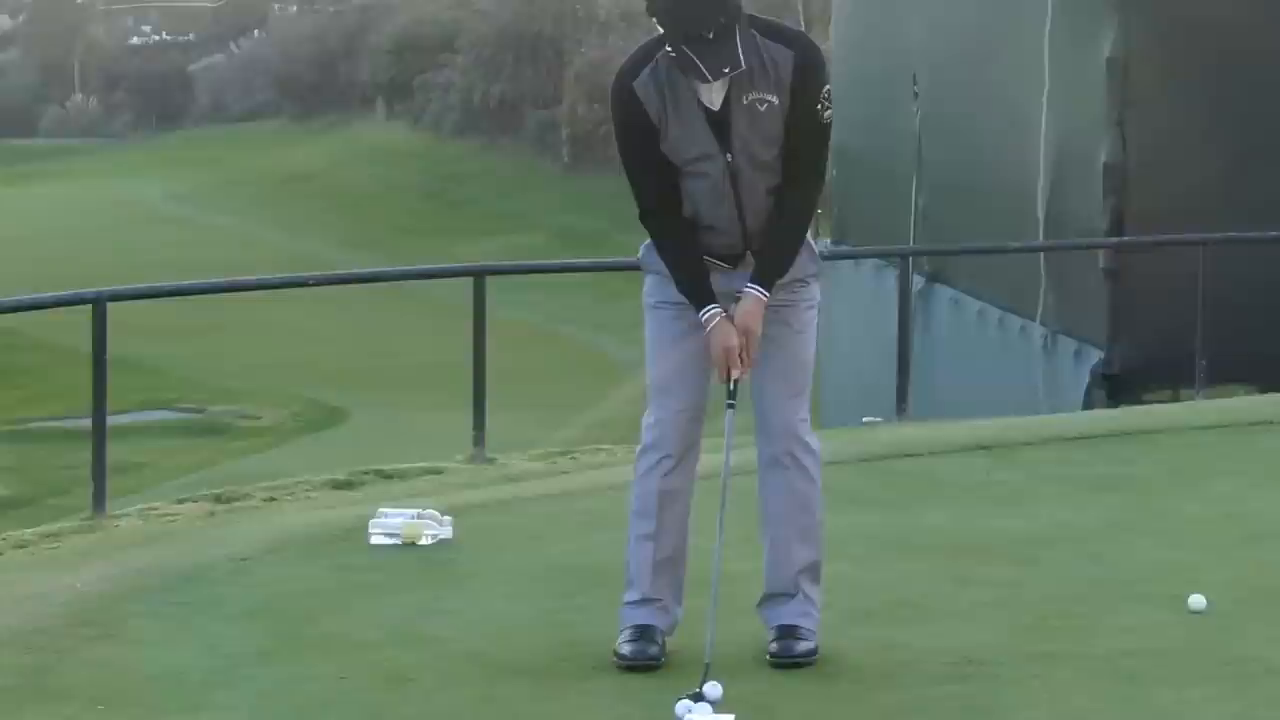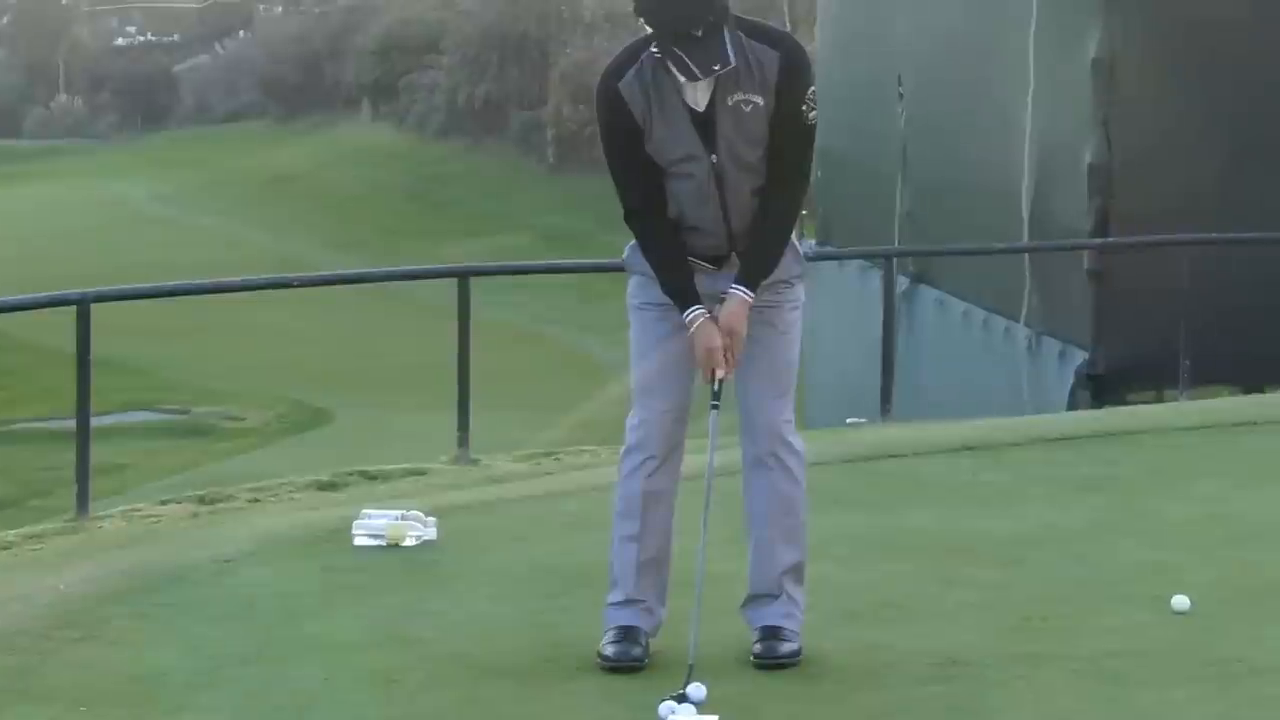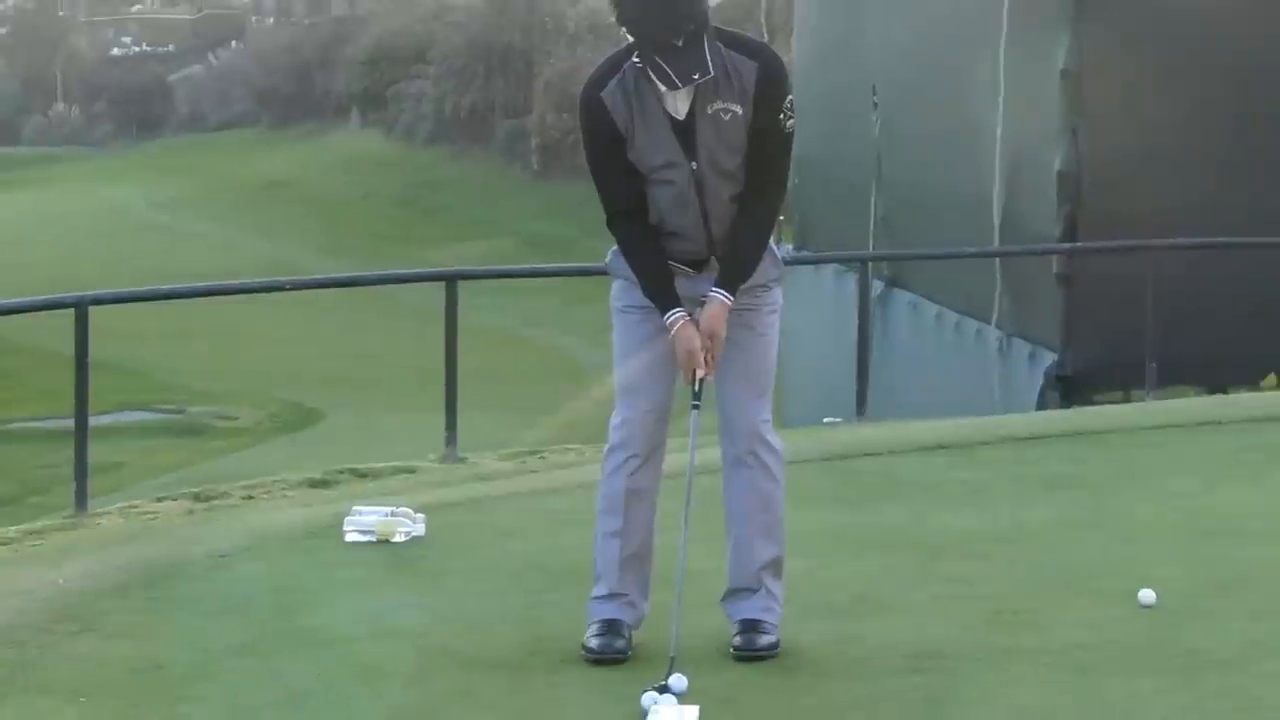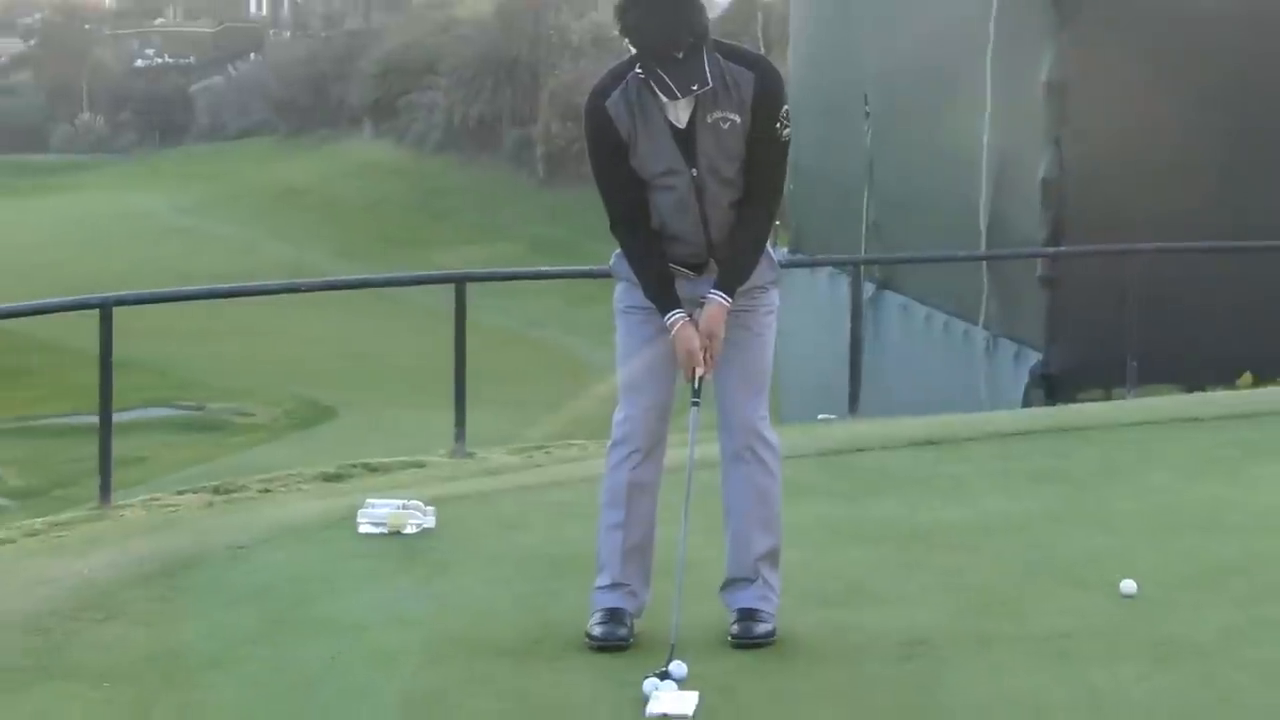
dt=0.2s
person 1, frame 1
left shoulder: (796, 60)
right shoulder: (637, 85)
left elbow: (803, 187)
right elbow: (658, 211)
left wrist: (757, 294)
right wrist: (711, 313)
left hip: (779, 266)
right hip: (682, 270)
left knee: (787, 433)
right knee: (667, 434)
left ankle: (793, 612)
right ankle: (646, 614)
person 1, frame 2
left shoulder: (781, 61)
right shoulder: (622, 85)
left elbow: (788, 187)
right elbow: (643, 211)
left wrist: (742, 295)
right wrist: (694, 313)
left hip: (765, 268)
right hip: (667, 271)
left knee: (772, 434)
right knee: (651, 435)
left ankle: (777, 612)
right ankle: (630, 615)
person 1, frame 3
left shoulder: (759, 70)
right shoulder: (605, 95)
left elbow: (766, 194)
right elbow: (625, 217)
left wrist: (721, 298)
right wrist: (674, 315)
left hip: (744, 273)
right hip: (648, 275)
left knee: (751, 434)
right knee: (633, 434)
left ankle: (756, 607)
right ankle: (613, 609)
person 1, frame 4
left shoulder: (756, 81)
right shoulder: (609, 103)
left elbow: (763, 199)
right elbow: (628, 221)
left wrist: (721, 299)
right wrist: (674, 317)
left hip: (742, 275)
right hip: (649, 278)
left knee: (748, 429)
right knee: (635, 430)
left ankle: (753, 596)
right ankle: (616, 598)
